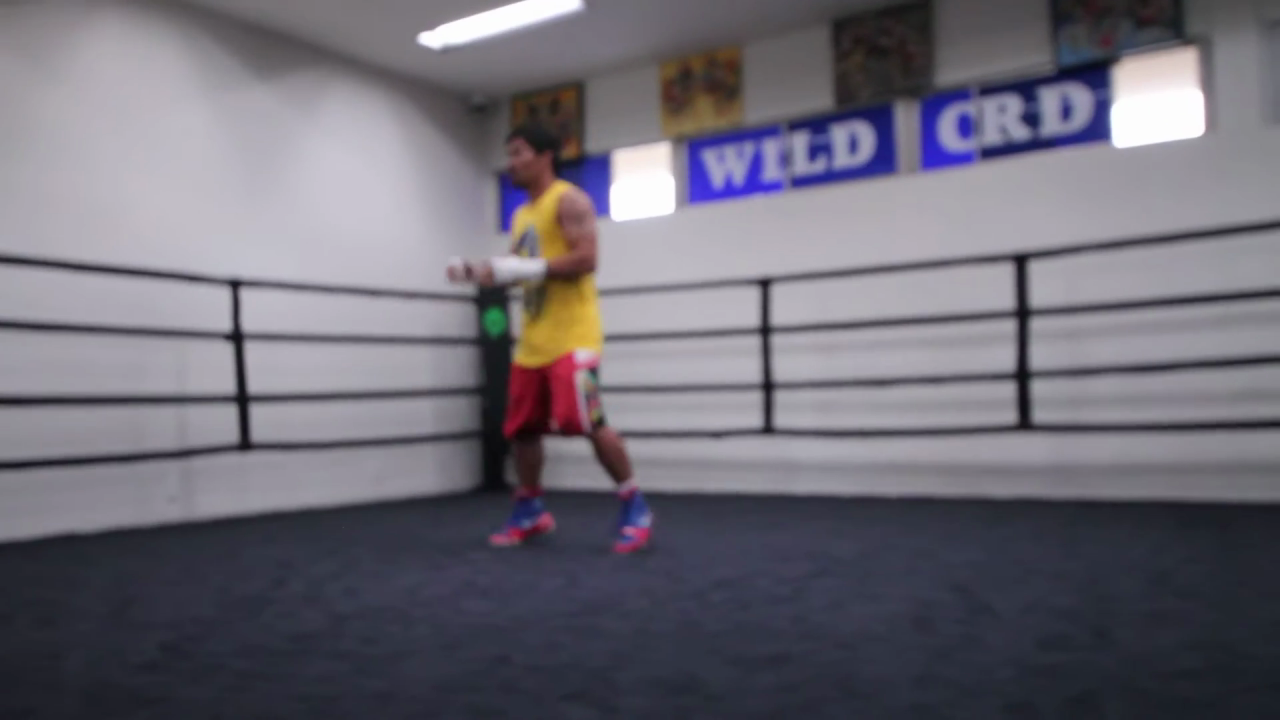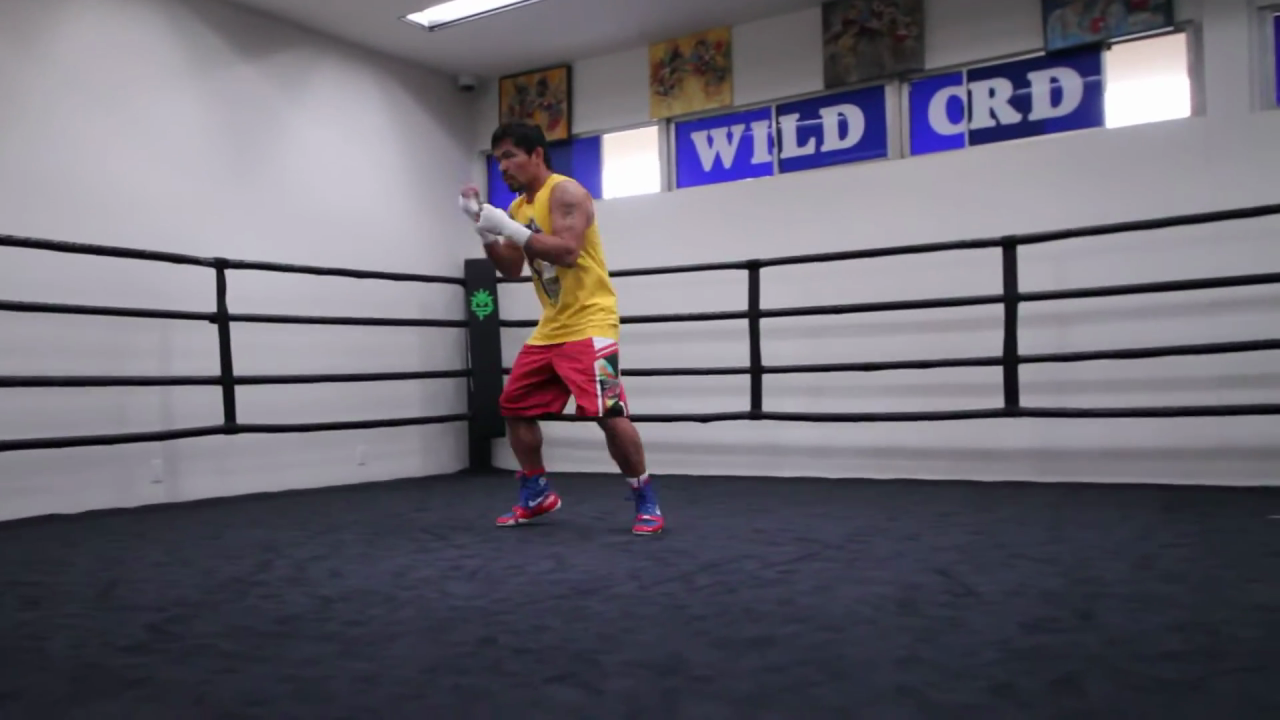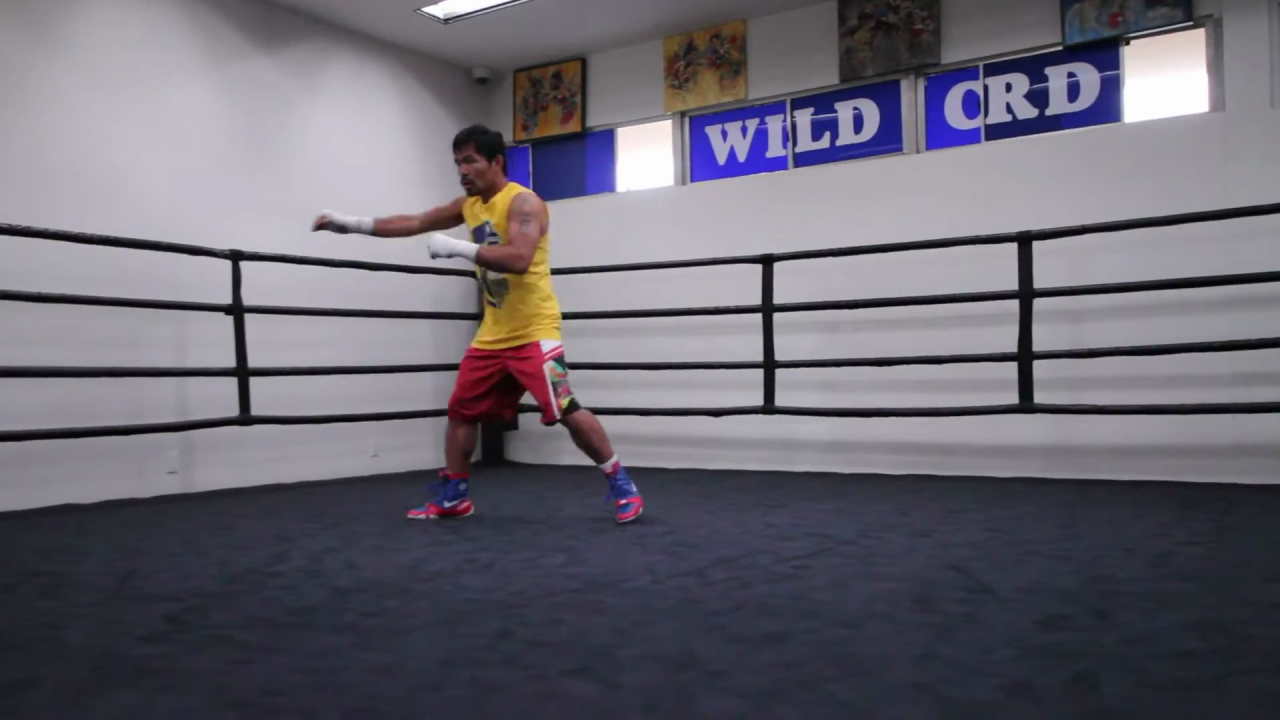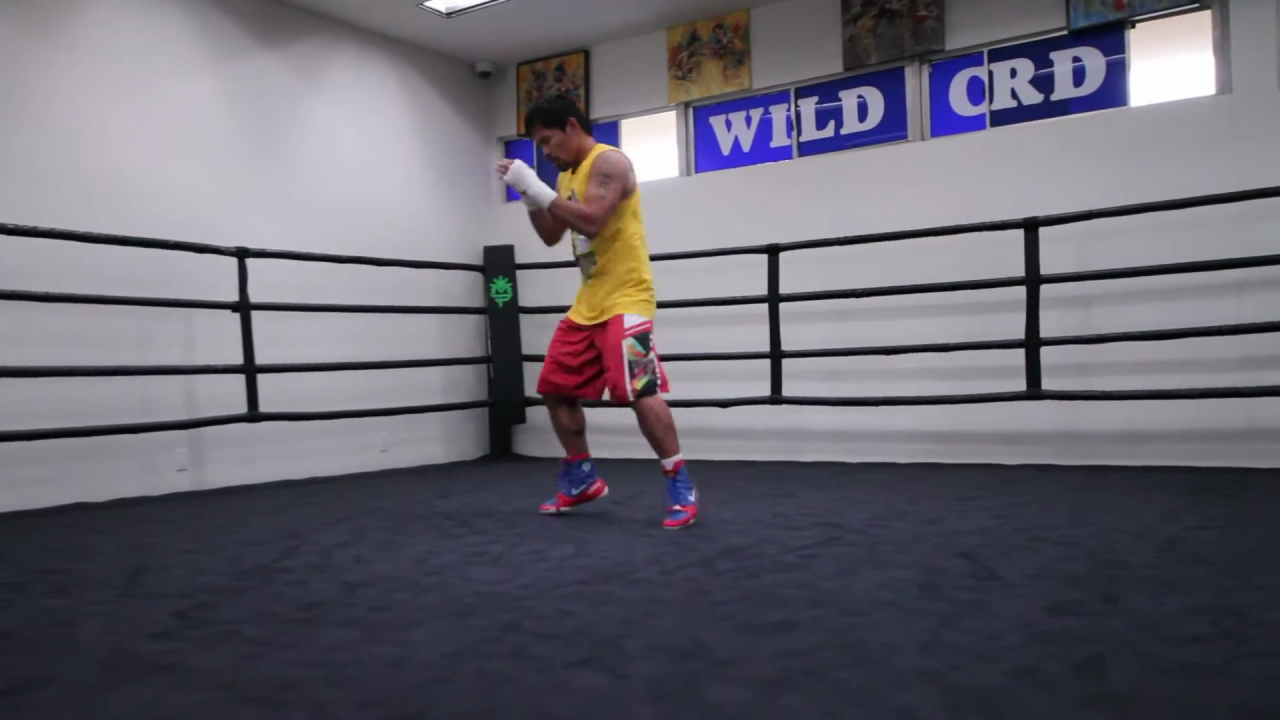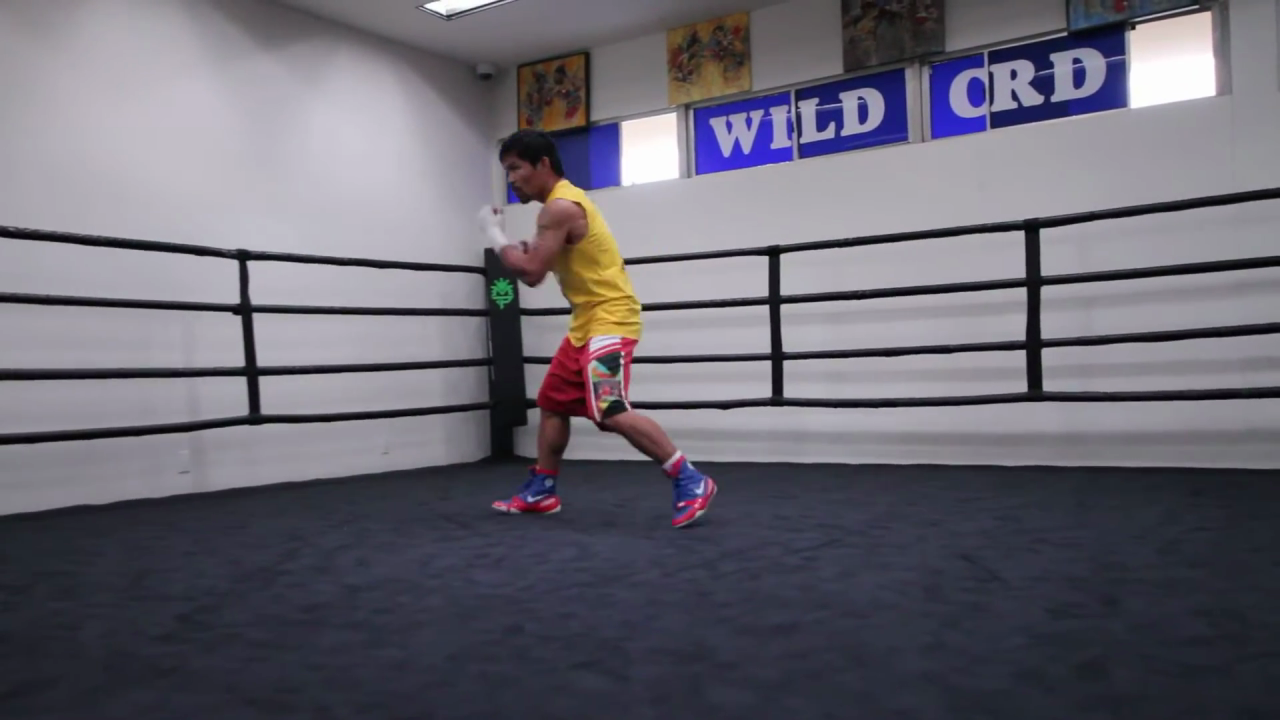
dt=1s
person 1, frame 1
left shoulder: (568, 199)
right shoulder: (522, 215)
left elbow: (587, 260)
right elbow: (510, 271)
left wrist: (524, 269)
right wrist: (472, 270)
left hip: (573, 336)
right hip: (533, 343)
left knee: (590, 424)
right knee: (520, 431)
left ankle: (634, 510)
right ankle: (530, 513)
person 1, frame 2
left shoulder: (566, 191)
right shoulder: (518, 206)
left elbow: (567, 253)
right elbow: (510, 269)
left wrist: (511, 228)
right wrist: (484, 224)
left hip: (589, 323)
right hip: (551, 328)
left knee: (608, 411)
right knee: (514, 406)
left ankle: (646, 500)
right ankle: (537, 493)
person 1, frame 3
left shoulder: (523, 201)
right shoulder: (468, 205)
left elbow: (518, 260)
right elbow: (414, 225)
left wrist: (459, 248)
right wrist: (353, 223)
left hip: (532, 330)
right hip: (493, 335)
left knee: (566, 411)
right knee: (462, 412)
left ankle: (623, 487)
right ankle: (453, 495)
person 1, frame 4
left shoulder: (610, 162)
right shoulder: (568, 175)
left elbow: (590, 221)
right elbow: (551, 234)
left wrist: (534, 187)
right wrist: (525, 192)
left hip: (625, 303)
right hip: (587, 306)
left knee: (641, 394)
right knee: (554, 388)
left ankle: (681, 488)
right ankle: (582, 478)
person 1, frame 5
left shoulder: (561, 207)
right shoulder: (558, 202)
left elbow: (532, 273)
right elbow: (541, 260)
left wrist: (496, 239)
right wrist: (509, 241)
left hip: (609, 321)
right hip: (585, 325)
left knee: (612, 413)
right knee: (551, 404)
left ankle: (691, 483)
right ankle: (540, 490)
